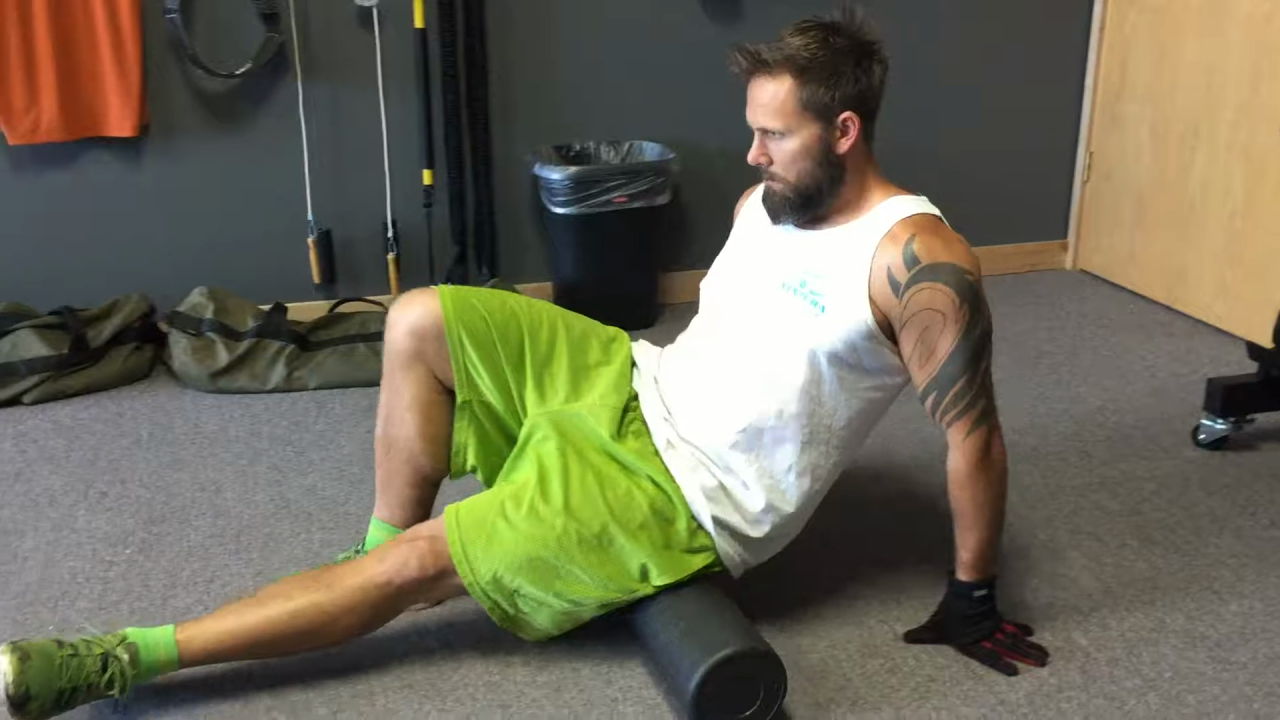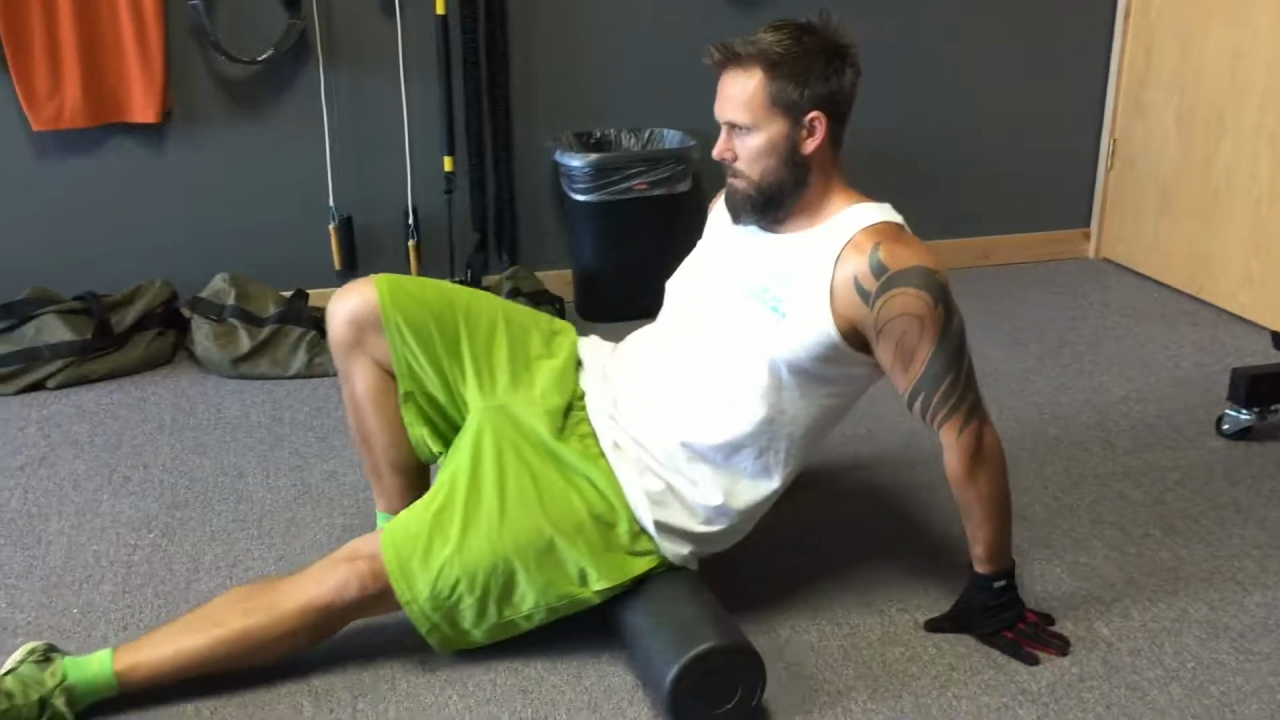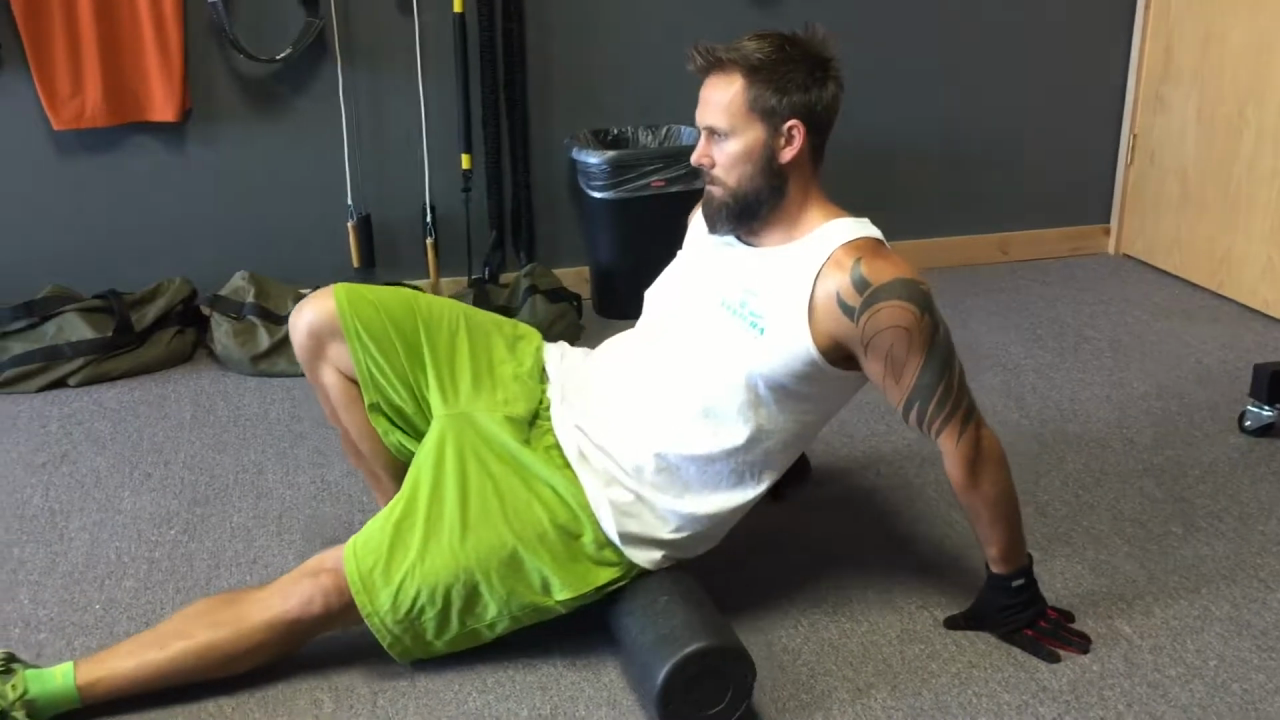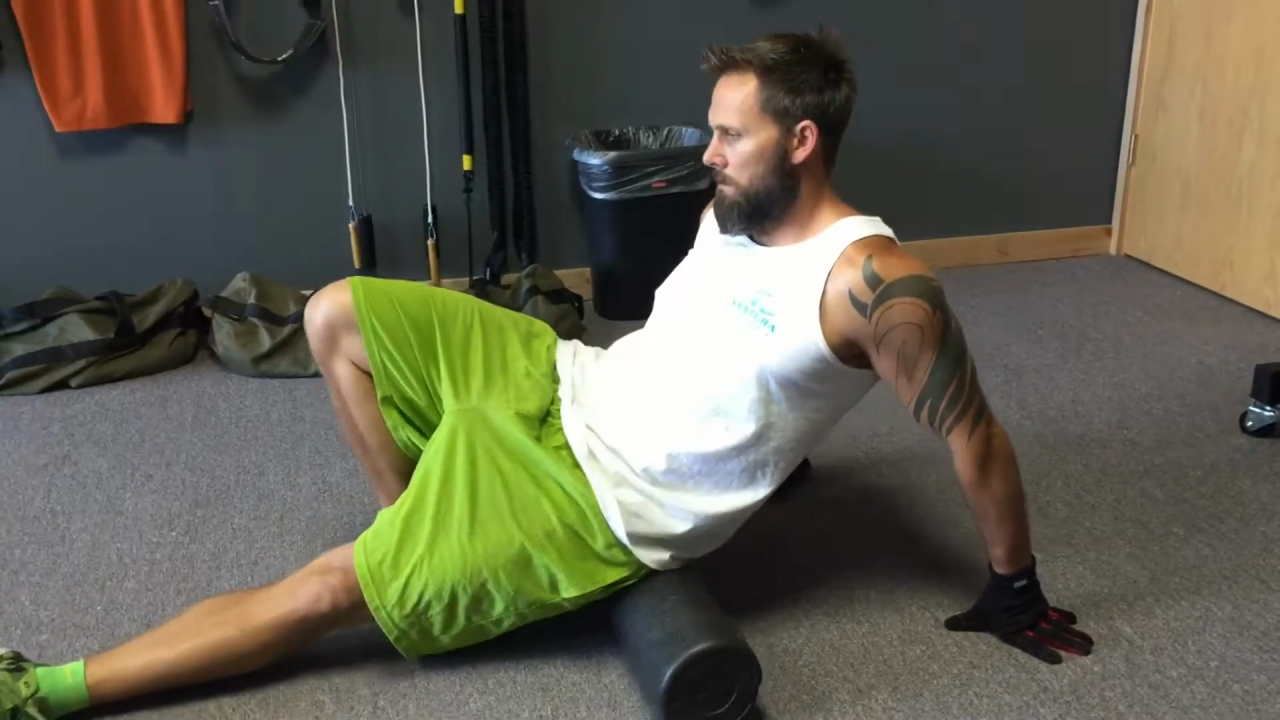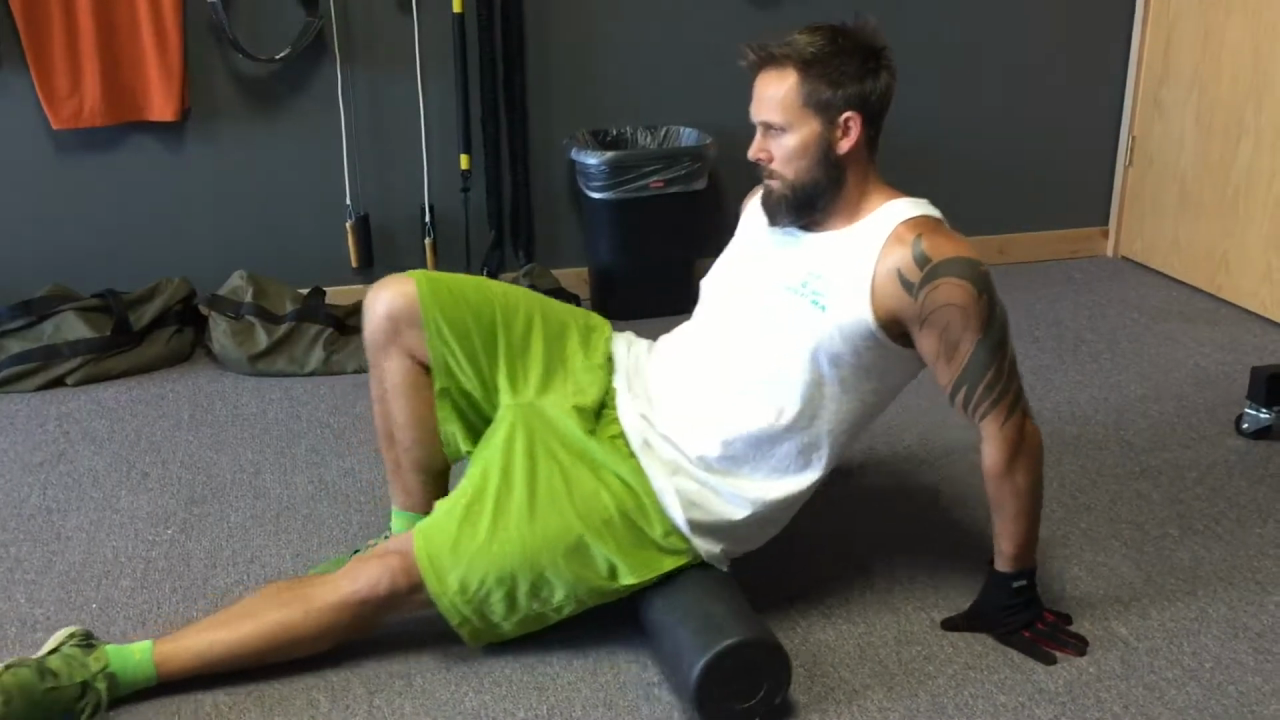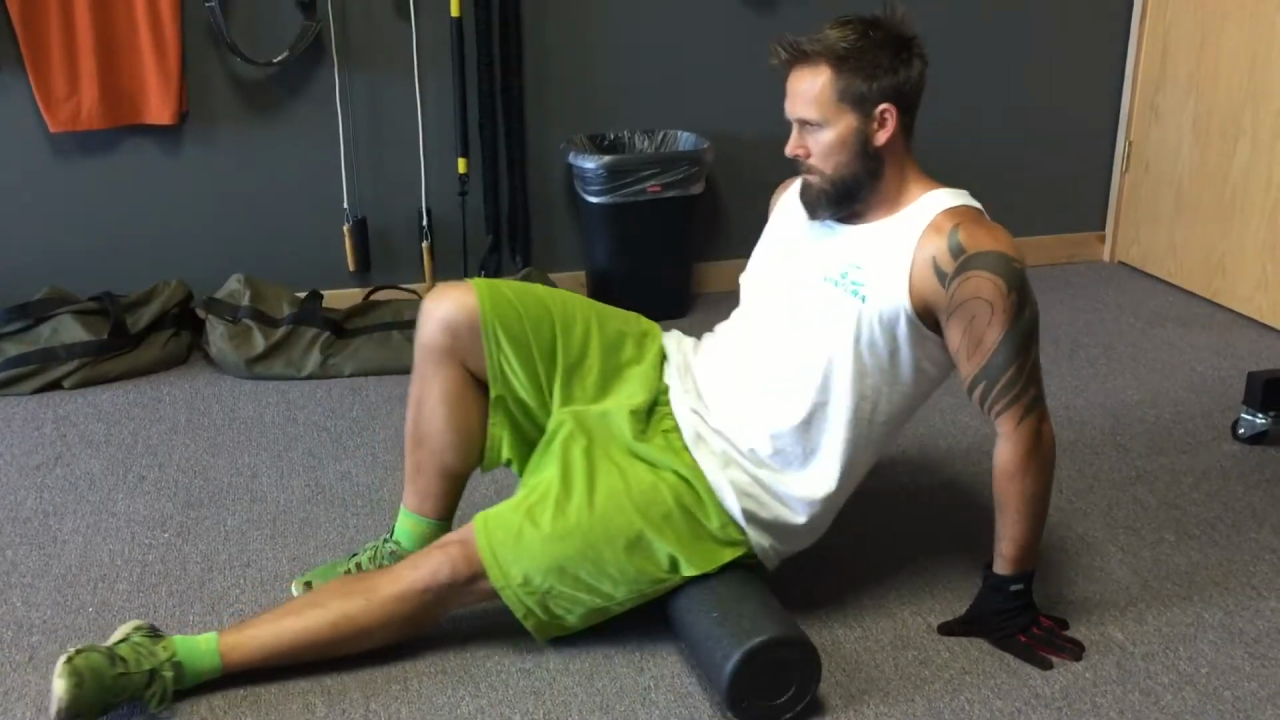
dt=0.3s
person 1, frame 1
left shoulder: (916, 258)
right shoulder: (769, 202)
left elbow: (972, 436)
left wrist: (972, 602)
left hip: (682, 499)
right hip: (635, 391)
left knee: (420, 565)
right knee: (424, 322)
right ankle: (374, 550)
person 1, frame 2
left shoulder: (878, 267)
right shoulder: (742, 201)
left elbow: (966, 432)
left wrist: (993, 591)
left hip: (623, 494)
right hip: (583, 385)
left knee: (348, 582)
right knee: (362, 313)
right ankle: (412, 533)
person 1, frame 3
left shoulder: (857, 283)
right shoulder: (724, 212)
left elbow: (964, 440)
left wrist: (1012, 590)
left hip: (592, 501)
right hip: (556, 388)
left knee: (318, 592)
right knee: (323, 322)
right ankle: (414, 532)
person 1, frame 4
left shoulder: (868, 280)
right shoulder: (734, 210)
left elbow: (975, 437)
left wrist: (1013, 590)
left hip: (600, 500)
right hip: (563, 385)
left knee: (328, 589)
right knee: (340, 314)
right ankle: (414, 533)
person 1, frame 5
left shoulder: (917, 260)
right shoulder: (772, 203)
left elbow: (1006, 425)
left wrist: (1012, 589)
left hip: (651, 491)
right hip: (616, 382)
left knee: (388, 578)
right knee: (399, 306)
right ankle: (426, 527)
person 1, frame 6
left shoulder: (958, 252)
right shoulder: (802, 197)
left elbow: (1022, 424)
left wrist: (1009, 593)
left hip: (717, 487)
right hip: (670, 381)
left knee: (460, 570)
right knee: (455, 316)
right ankle: (406, 542)
